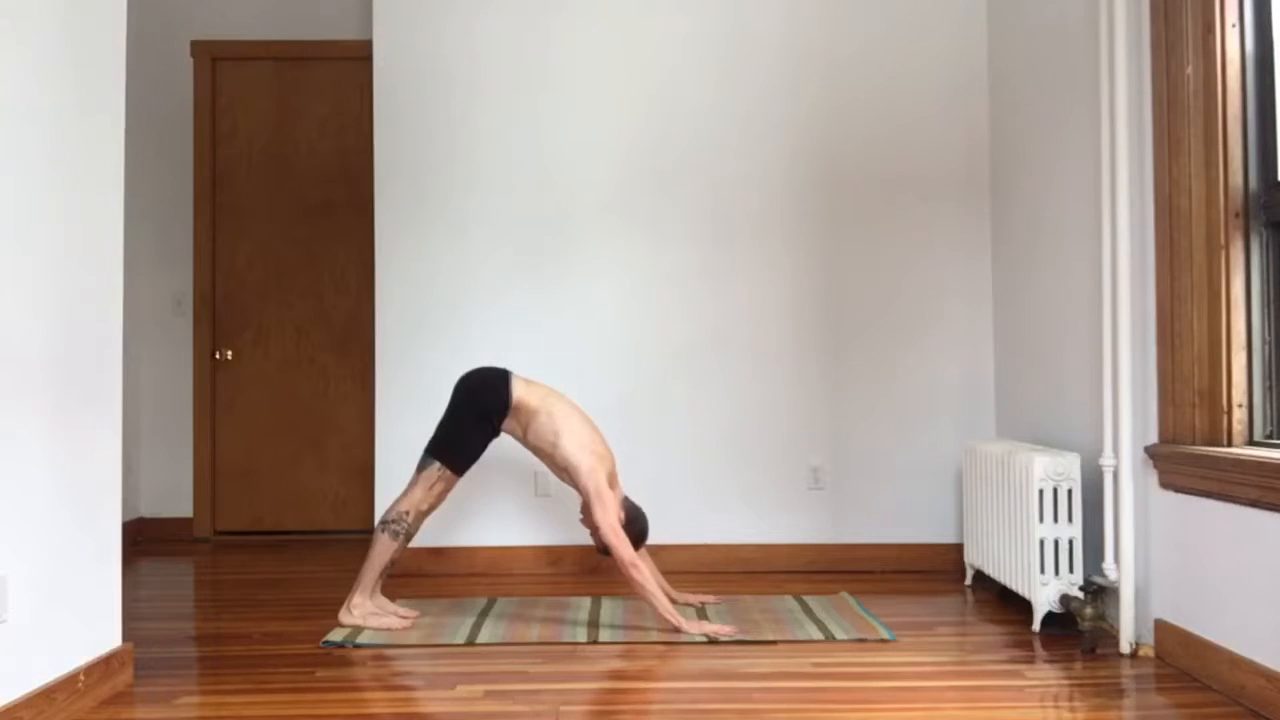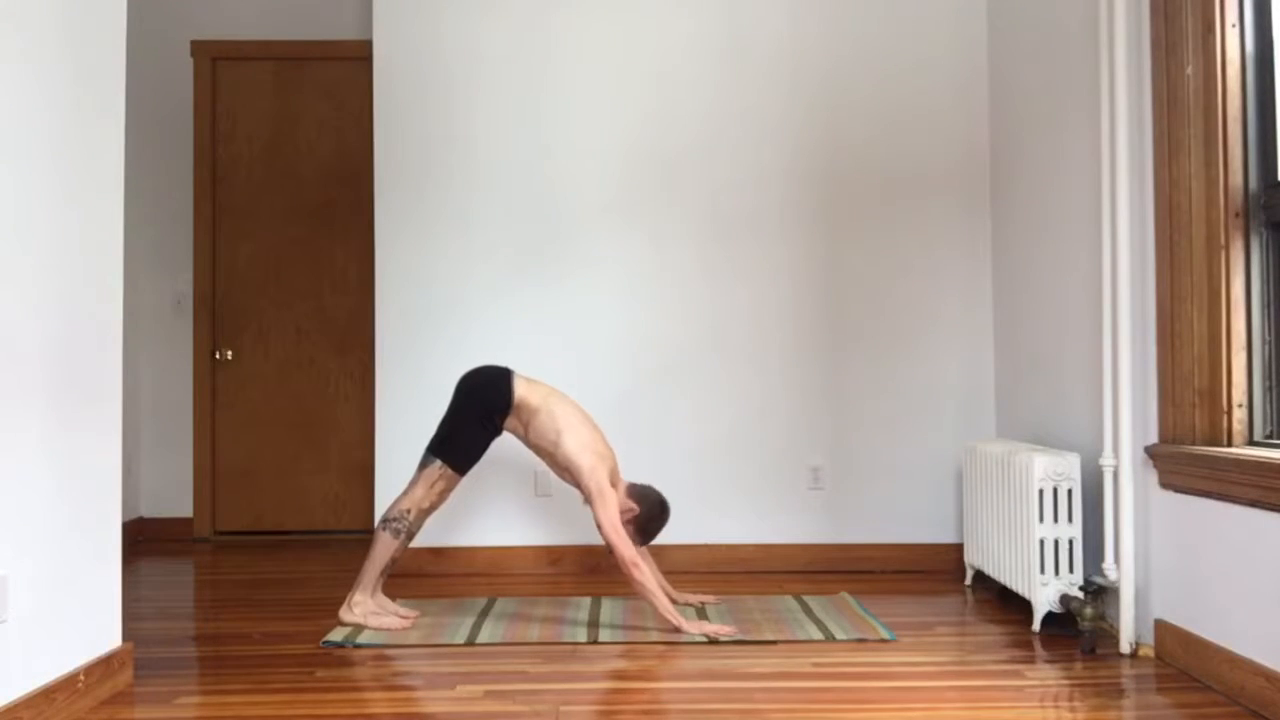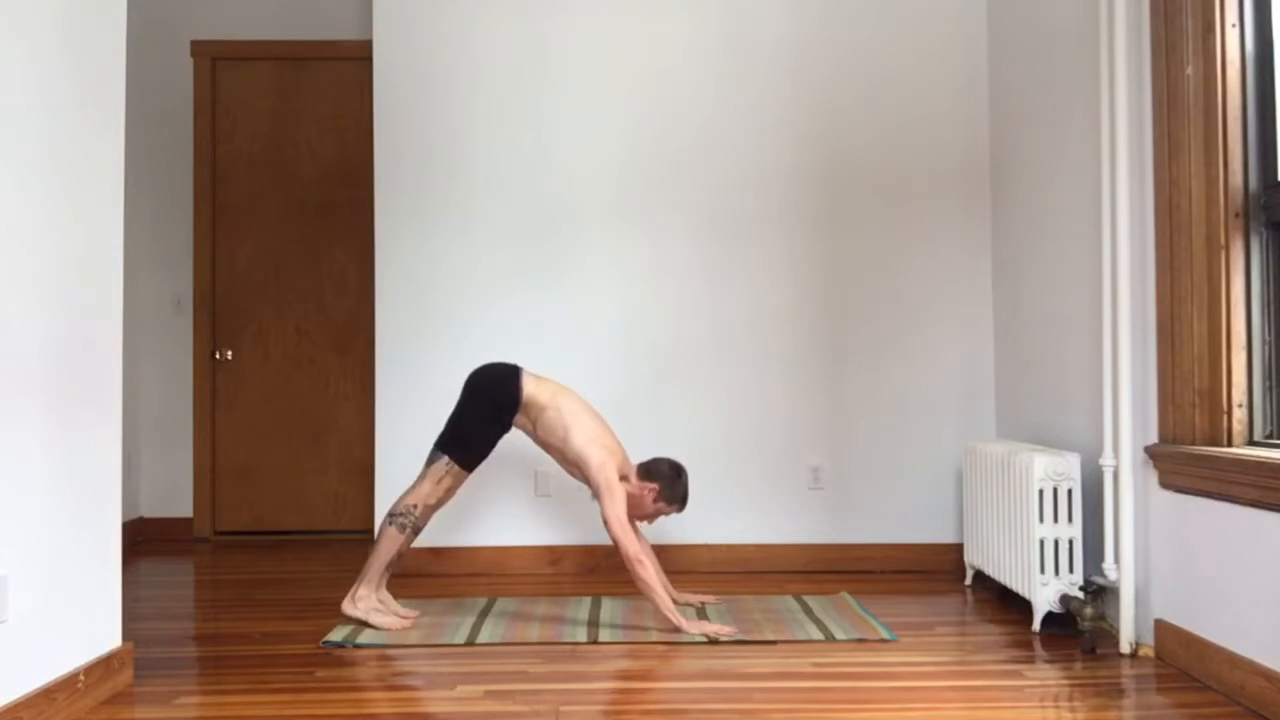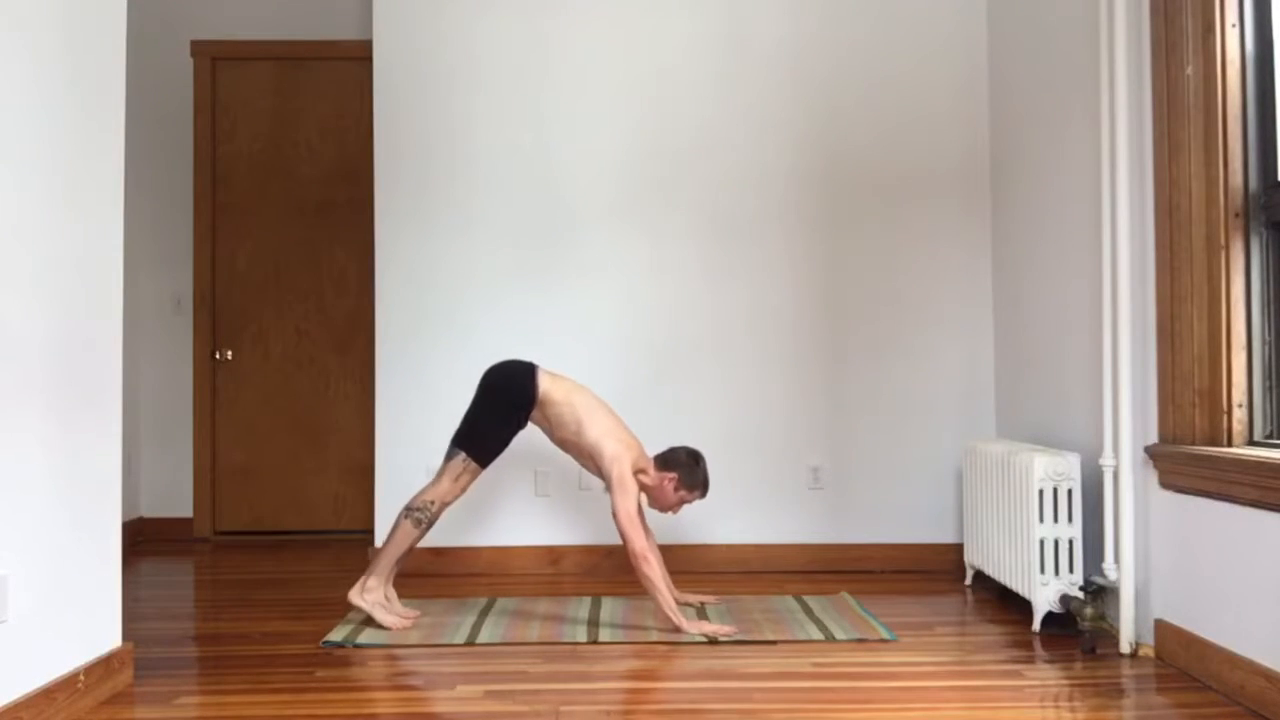
dt=0.4s
person 1, frame 1
left shoulder: (605, 481)
right shoulder: (597, 484)
left elbow: (633, 549)
right elbow: (629, 561)
left wrist: (673, 593)
right wrist: (680, 621)
left hip: (497, 400)
right hip: (488, 396)
left knee: (426, 497)
right knee: (422, 495)
left ankle: (371, 593)
right ankle: (358, 602)
person 1, frame 2
left shoulder: (610, 480)
right shoulder: (599, 481)
left elbow: (634, 547)
right elbow: (629, 560)
left wrist: (672, 593)
right wrist: (680, 622)
left hip: (498, 398)
right hip: (490, 395)
left knee: (428, 497)
right knee: (424, 494)
left ankle: (372, 592)
right ankle: (358, 601)
person 1, frame 3
left shoulder: (621, 471)
right shoulder: (609, 474)
left elbow: (638, 540)
right elbow: (632, 555)
left wrist: (673, 593)
right wrist: (680, 620)
left hip: (508, 395)
right hip: (498, 391)
left knee: (435, 494)
right knee: (430, 490)
left ankle: (377, 588)
right ankle: (362, 594)
person 1, frame 4
left shoulder: (636, 463)
right shoulder: (623, 466)
left elbow: (645, 537)
right elbow: (639, 553)
left wrist: (674, 594)
right wrist: (680, 621)
left hip: (522, 391)
right hip: (513, 387)
left knee: (449, 487)
right knee: (447, 486)
left ankle: (382, 584)
right ankle: (370, 586)
